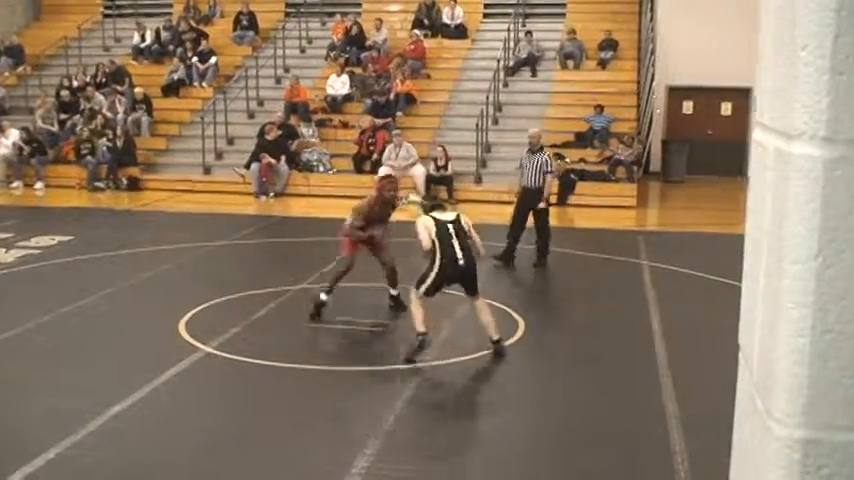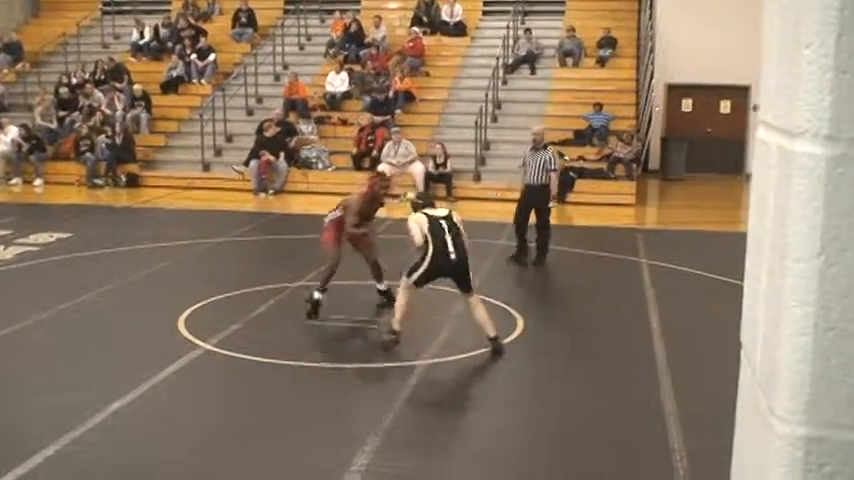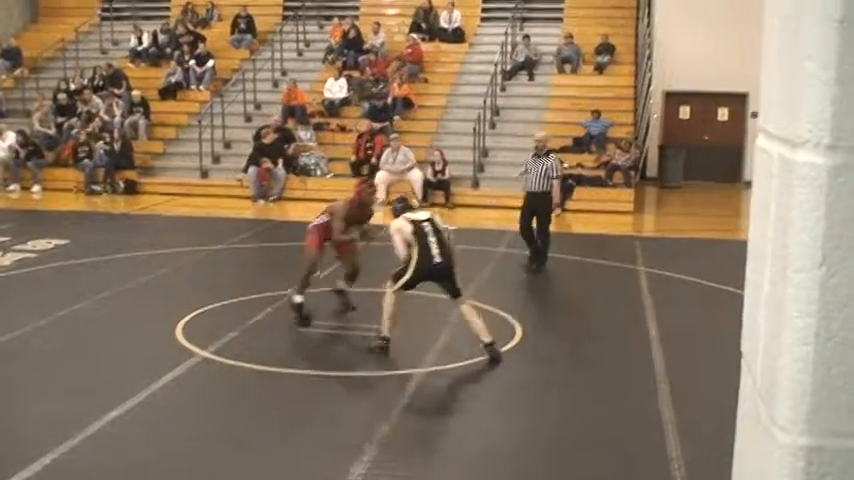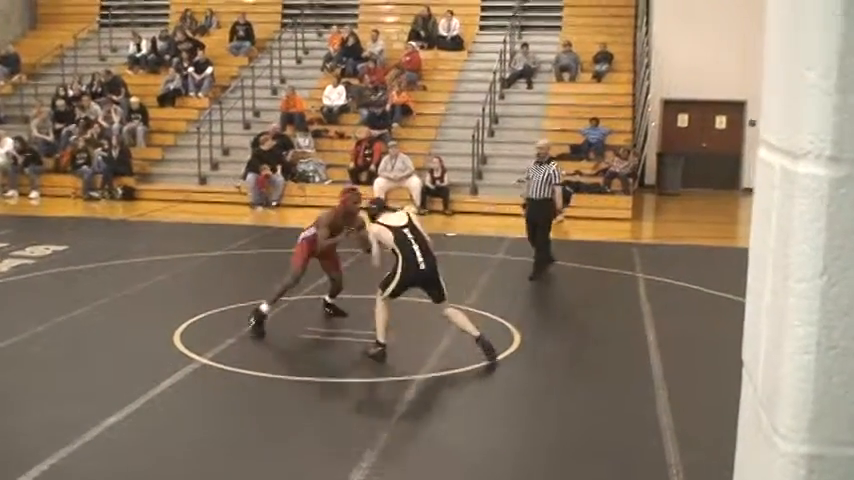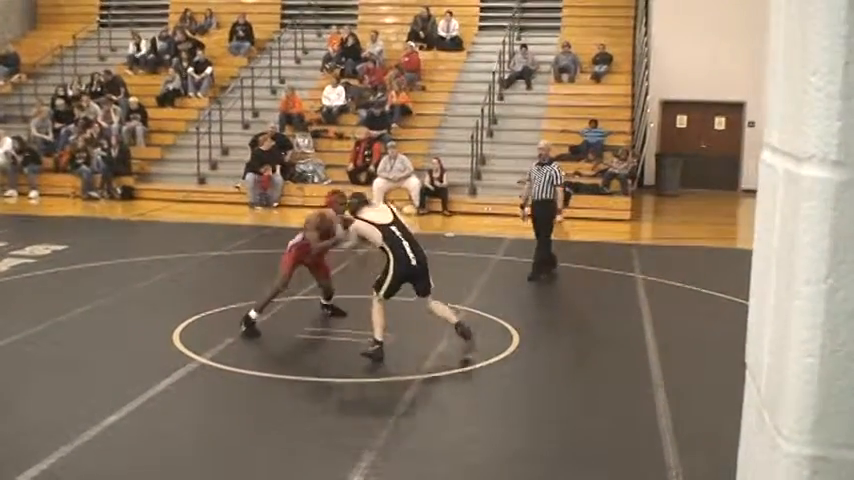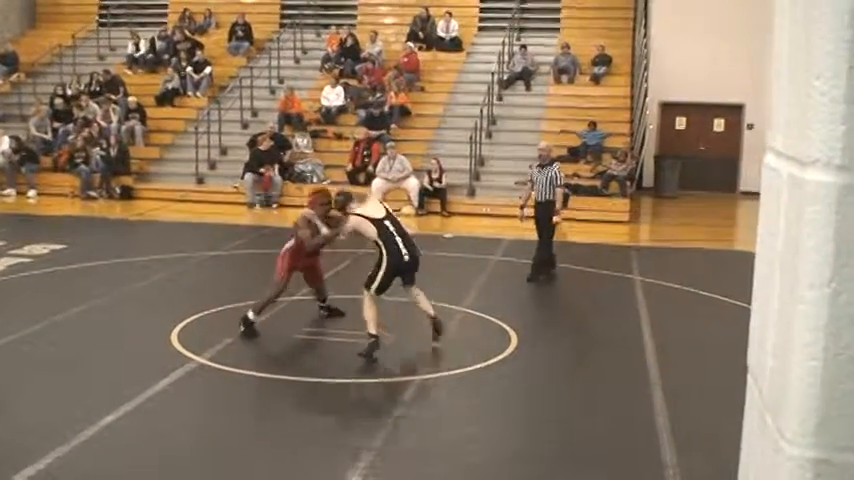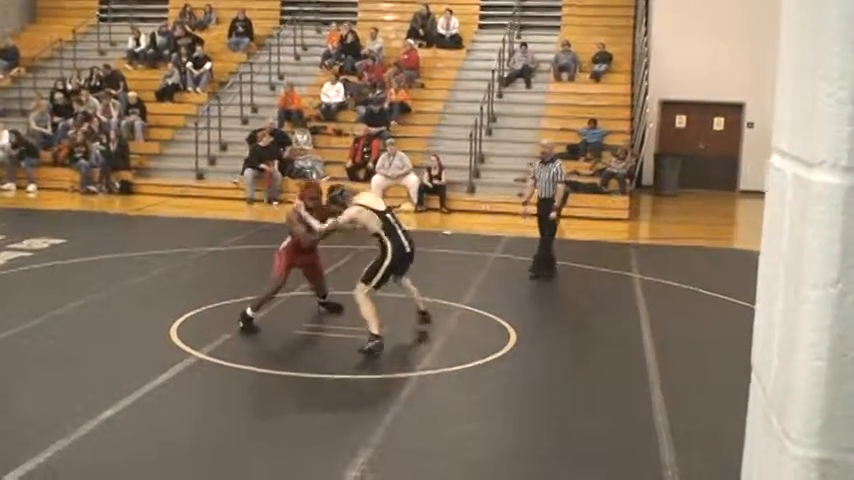
dt=0.1s
person 1, frame 1
left shoulder: (422, 221)
right shoulder: (461, 218)
left elbow: (427, 247)
right elbow: (480, 252)
left hip: (443, 266)
right hip: (468, 264)
left knee: (415, 299)
right knee: (476, 300)
left ankle: (421, 335)
right ankle: (497, 343)
person 1, frame 2
left shoulder: (414, 218)
right shoulder: (452, 214)
left elbow: (419, 242)
right elbow: (466, 247)
left hip: (435, 259)
right hip: (459, 259)
left knee: (404, 287)
right knee: (471, 297)
left ankle: (394, 333)
right ankle: (494, 340)
person 1, frame 3
left shoulder: (396, 224)
right shoulder: (433, 216)
left elbow: (403, 257)
right elbow: (448, 246)
left hip: (422, 264)
right hip: (444, 264)
left knee: (390, 290)
right knee: (462, 304)
left ankle: (384, 340)
right ankle: (490, 346)
person 1, frame 4
left shoulder: (374, 228)
right shoulder: (409, 215)
left elbow: (376, 263)
right elbow: (429, 244)
left hip: (407, 269)
right hip: (429, 267)
left knee: (381, 299)
right knee: (446, 308)
left ankle: (379, 346)
right ankle: (480, 339)
person 1, frame 5
left shoulder: (357, 225)
right shoulder: (387, 207)
left elbow: (350, 244)
left hip: (399, 265)
right hip: (419, 261)
left knee: (378, 300)
right knee: (429, 302)
left ankle: (377, 345)
right ankle: (459, 326)
person 1, frame 6
left shoulder: (352, 220)
right shoulder: (375, 201)
left elbow: (338, 235)
left hip: (391, 259)
right hip: (412, 254)
left knee: (368, 297)
right knee: (411, 288)
left ankle: (373, 339)
right ankle: (434, 318)
person 1, frame 7
left shoulder: (352, 213)
right shoulder: (370, 195)
left elbow: (322, 229)
left hip: (392, 253)
right hip: (407, 247)
left knee: (361, 293)
right knee: (401, 278)
left ankle: (375, 339)
right ankle: (423, 313)
person 2, frame 1
left shoulder: (393, 204)
right shoulder: (366, 206)
right elbow: (352, 233)
left wrist: (381, 233)
right wrist: (372, 233)
left hip: (372, 232)
right hip: (352, 232)
left knee: (390, 264)
right knee: (347, 266)
left ankle: (394, 297)
right ankle: (321, 301)
person 2, frame 2
left shoulder: (379, 201)
right shoulder: (357, 202)
right elbow: (349, 232)
left wrist: (366, 229)
right wrist: (366, 230)
left hip: (357, 228)
right hip: (334, 225)
left knee: (373, 260)
right knee: (333, 263)
left ankle: (384, 291)
right ankle: (315, 300)
person 2, frame 3
left shoulder: (368, 211)
right shoulder: (343, 208)
left elbow: (362, 232)
right elbow: (337, 238)
right wrist: (354, 236)
right hip: (319, 229)
left knee: (354, 266)
right knee: (312, 267)
left ankle: (341, 290)
right ankle: (298, 303)
person 2, frame 4
left shoulder: (357, 220)
right shoulder: (329, 217)
left elbow: (367, 246)
right elbow: (321, 246)
right wrist: (340, 238)
left hip: (328, 245)
right hip: (309, 243)
left knee: (338, 283)
right knee: (293, 280)
left ankle: (328, 304)
right ankle: (259, 315)
person 2, frame 5
left shoulder: (343, 221)
right shoulder: (314, 221)
right elbow: (315, 249)
right wrist: (336, 239)
left hip: (317, 255)
right hip: (297, 251)
left knee: (328, 289)
right knee: (279, 287)
left ankle: (327, 305)
right ankle: (249, 320)
person 2, frame 6
left shoulder: (333, 219)
right shoulder: (303, 220)
right elbow: (310, 246)
right wrist: (332, 234)
left hip: (310, 259)
right hip: (291, 256)
left knee: (321, 293)
right knee: (277, 291)
left ankle: (324, 307)
right ankle: (247, 320)
person 2, frame 7
left shoulder: (325, 211)
right shoulder: (294, 216)
right elbow: (306, 242)
left hip: (310, 253)
right hip: (290, 253)
left knee: (321, 288)
right knee: (274, 288)
left ankle: (323, 302)
right ankle: (247, 317)
person 3, frame 1
left shoulder: (545, 156)
right shoulder: (525, 154)
left elbow: (549, 180)
left wrist: (545, 200)
right wrist: (518, 195)
left hip: (539, 194)
right hip: (525, 193)
left knee: (541, 227)
right knee: (516, 224)
left ankle: (542, 258)
right ankle: (507, 256)
person 3, frame 2
left shoulder: (549, 154)
right shoulder: (528, 151)
left elbow: (553, 177)
left wrist: (553, 197)
right wrist: (524, 191)
left hip: (542, 191)
right hip: (528, 190)
left knee: (542, 225)
right knee: (519, 220)
left ankle: (541, 255)
right ankle: (521, 252)
person 3, frame 3
left shoulder: (551, 160)
right shoulder: (530, 158)
left elbow: (555, 184)
left wrist: (556, 205)
right wrist: (525, 197)
left hip: (544, 198)
right hip: (530, 197)
left knee: (542, 231)
right knee: (524, 228)
left ankle: (539, 262)
right ankle: (536, 254)
person 3, frame 4
left shoulder: (553, 168)
right shoulder: (532, 165)
left elbow: (558, 191)
left wrist: (559, 211)
right wrist: (525, 205)
left hip: (545, 205)
right hip: (531, 204)
left knee: (542, 238)
right knee: (532, 236)
left ankle: (538, 269)
right ankle: (547, 259)
person 3, frame 5
left shoulder: (555, 168)
right shoulder: (534, 166)
left elbow: (559, 191)
right elbow: (528, 187)
left wrist: (559, 212)
right wrist: (523, 206)
left hip: (548, 206)
right hip: (535, 205)
left knee: (543, 239)
right knee: (541, 238)
left ankle: (538, 270)
right ankle: (550, 264)
person 3, frame 6
left shoulder: (555, 169)
right shoulder: (535, 168)
left elbow: (559, 192)
right elbow: (529, 188)
left wrist: (557, 212)
right wrist: (522, 207)
left hip: (549, 207)
right hip: (538, 206)
left knee: (545, 240)
right knee: (543, 239)
left ankle: (537, 271)
right ankle: (549, 266)
person 3, frame 7
left shoulder: (558, 166)
right shoulder: (538, 165)
left elbow: (561, 189)
right elbow: (531, 185)
left wrist: (555, 209)
right wrist: (525, 203)
left hip: (552, 203)
right hip: (542, 202)
left knee: (547, 236)
right knee: (544, 235)
left ankle: (539, 268)
right ankle: (549, 265)
